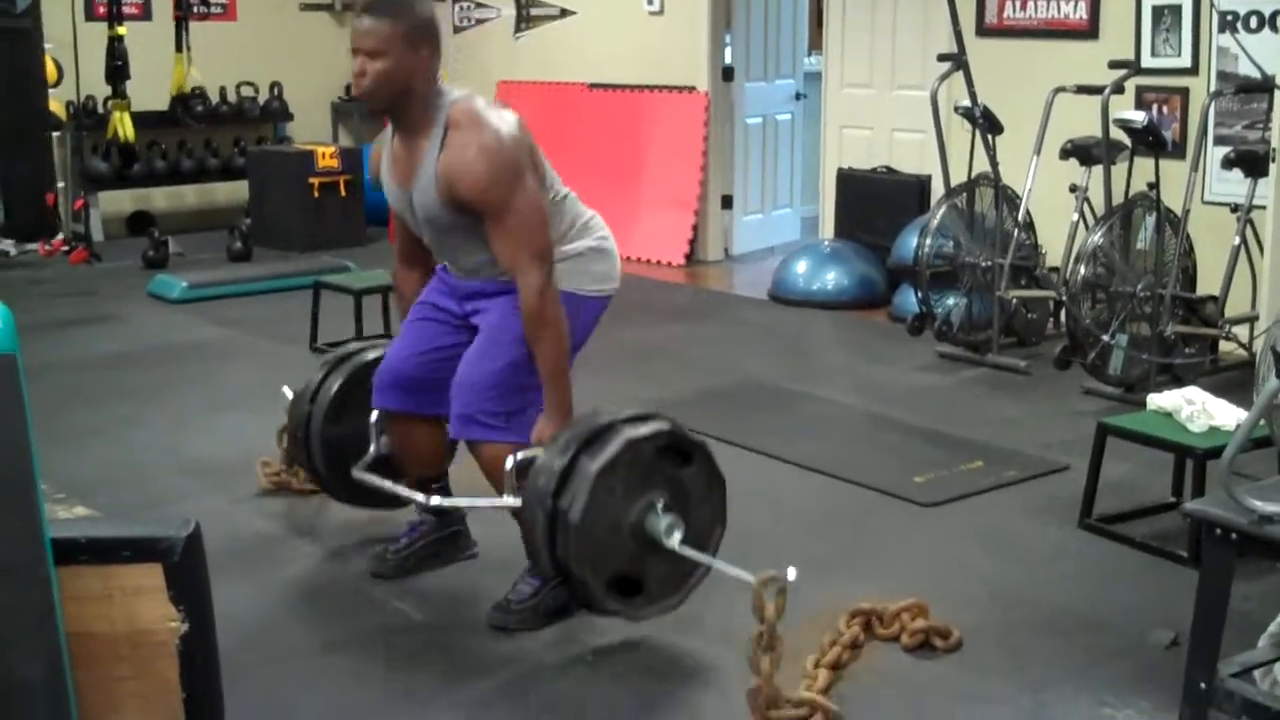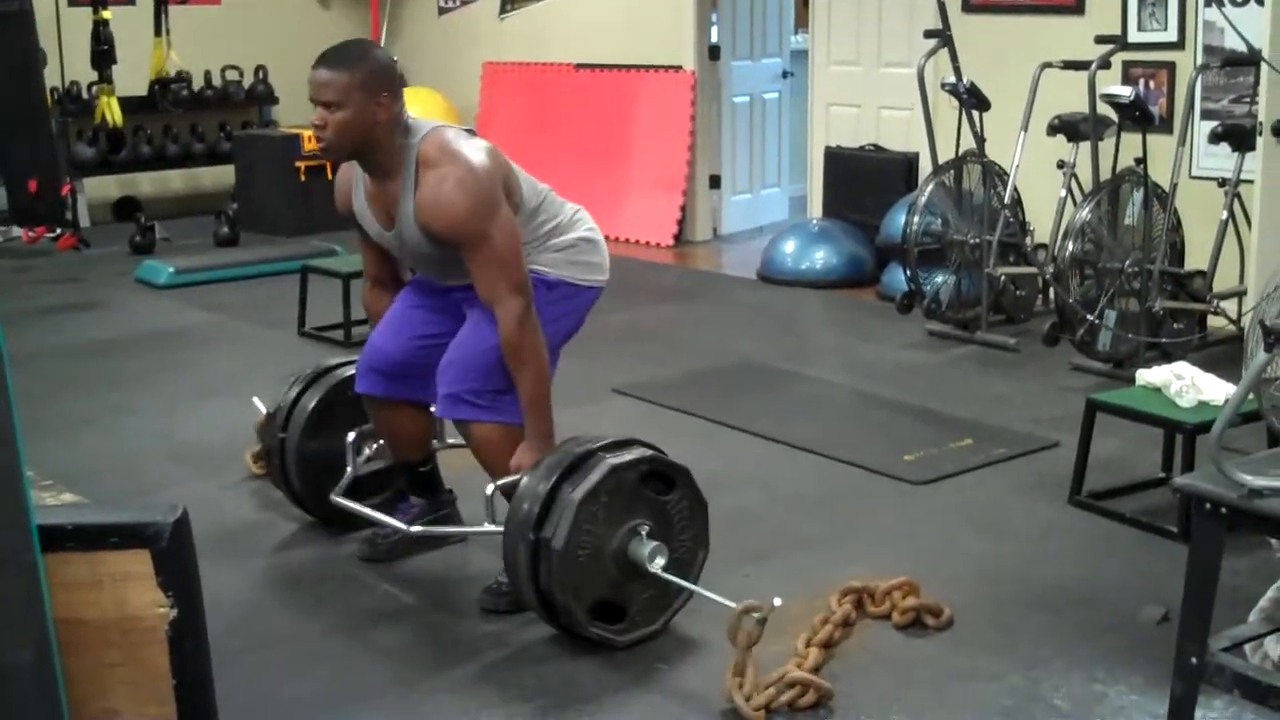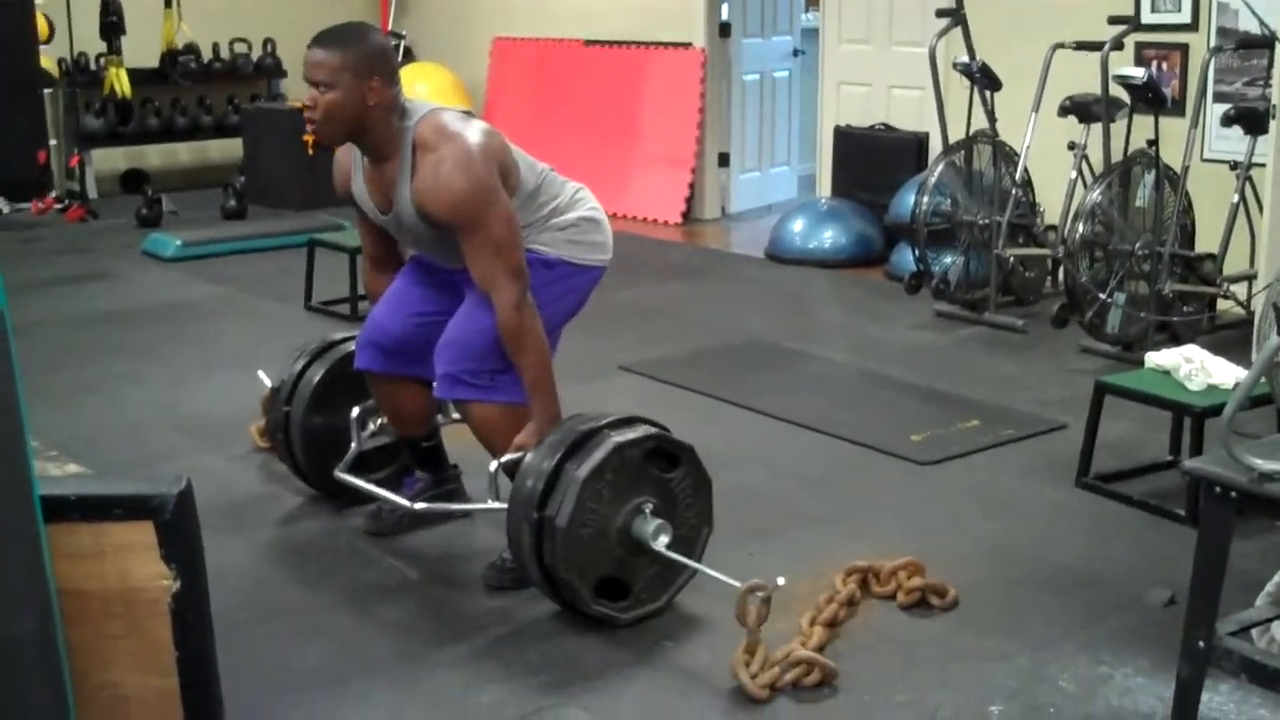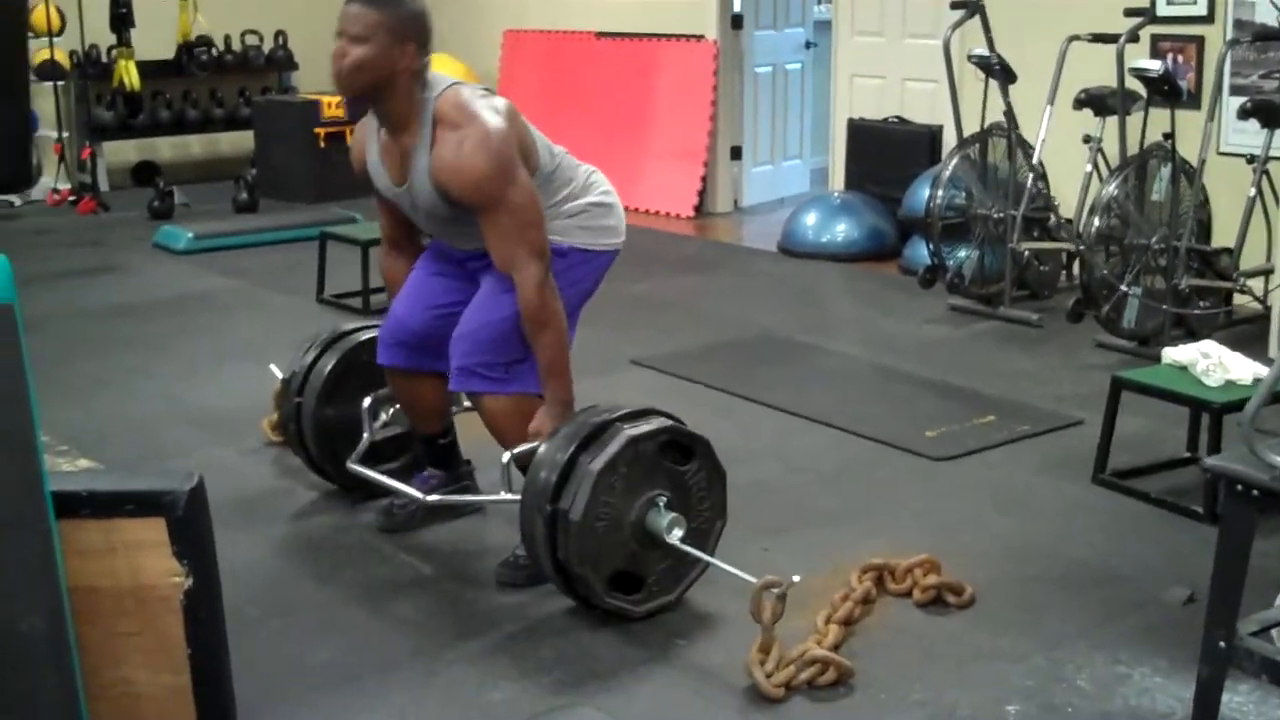
dt=0.5s
person 1, frame 1
left shoulder: (479, 145)
right shoulder: (389, 147)
left elbow: (536, 280)
right elbow: (412, 260)
left wrist: (558, 417)
right wrist: (417, 338)
left hip: (565, 271)
right hip: (471, 274)
left knee: (483, 414)
right knee: (398, 389)
left ankle: (559, 568)
right ankle: (442, 524)
person 1, frame 2
left shoulder: (452, 181)
right shoulder: (352, 182)
left elbow: (513, 310)
right elbow: (381, 283)
left wrist: (539, 441)
right wrist: (397, 348)
left hip: (553, 265)
left knee: (471, 391)
right knee: (382, 372)
right ankle: (430, 506)
person 1, frame 3
left shoulder: (450, 164)
right shoulder: (350, 162)
left elbow: (510, 295)
right elbow: (381, 262)
left wrist: (545, 422)
right wrist: (397, 326)
left hip: (556, 244)
right hip: (466, 246)
left knee: (469, 370)
right knee: (382, 348)
right ankle: (435, 480)
person 1, frame 4
left shoulder: (468, 139)
right shoulder: (371, 137)
left elbow: (529, 273)
right elbow: (397, 245)
left wrist: (558, 407)
right wrist: (406, 314)
left hip: (568, 229)
left knee: (484, 361)
right knee: (403, 343)
right ankle: (447, 479)
